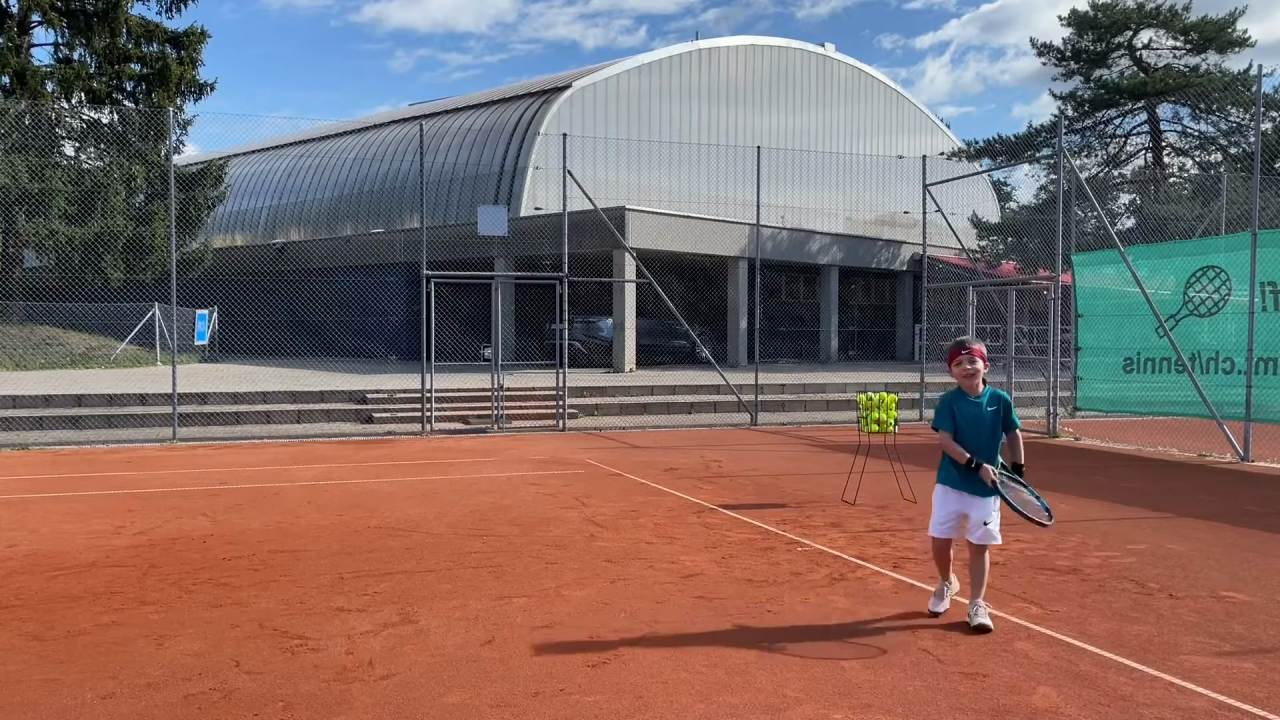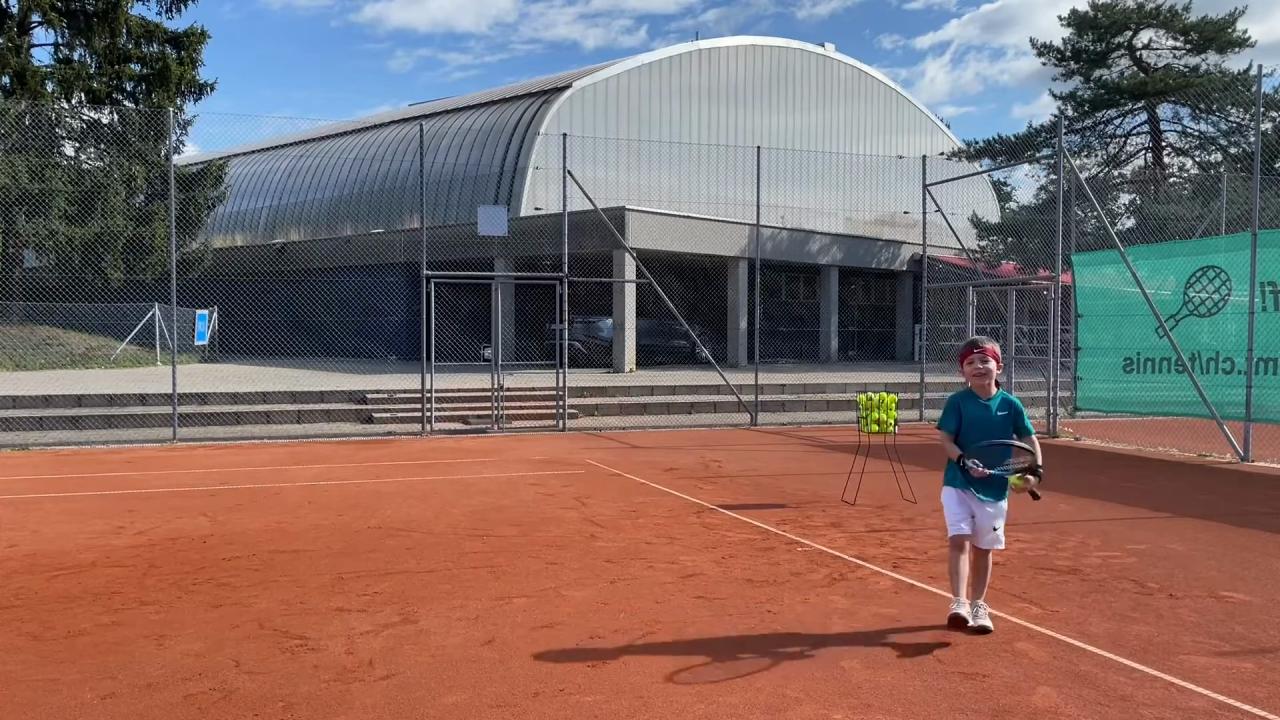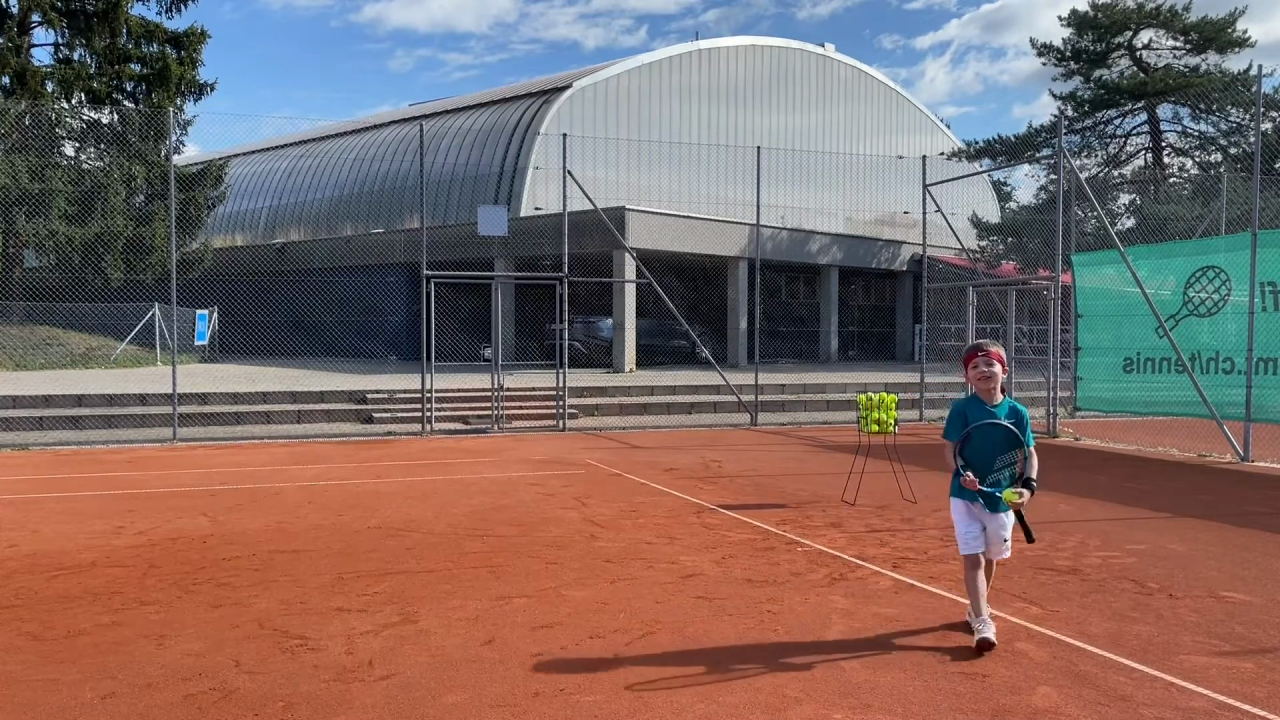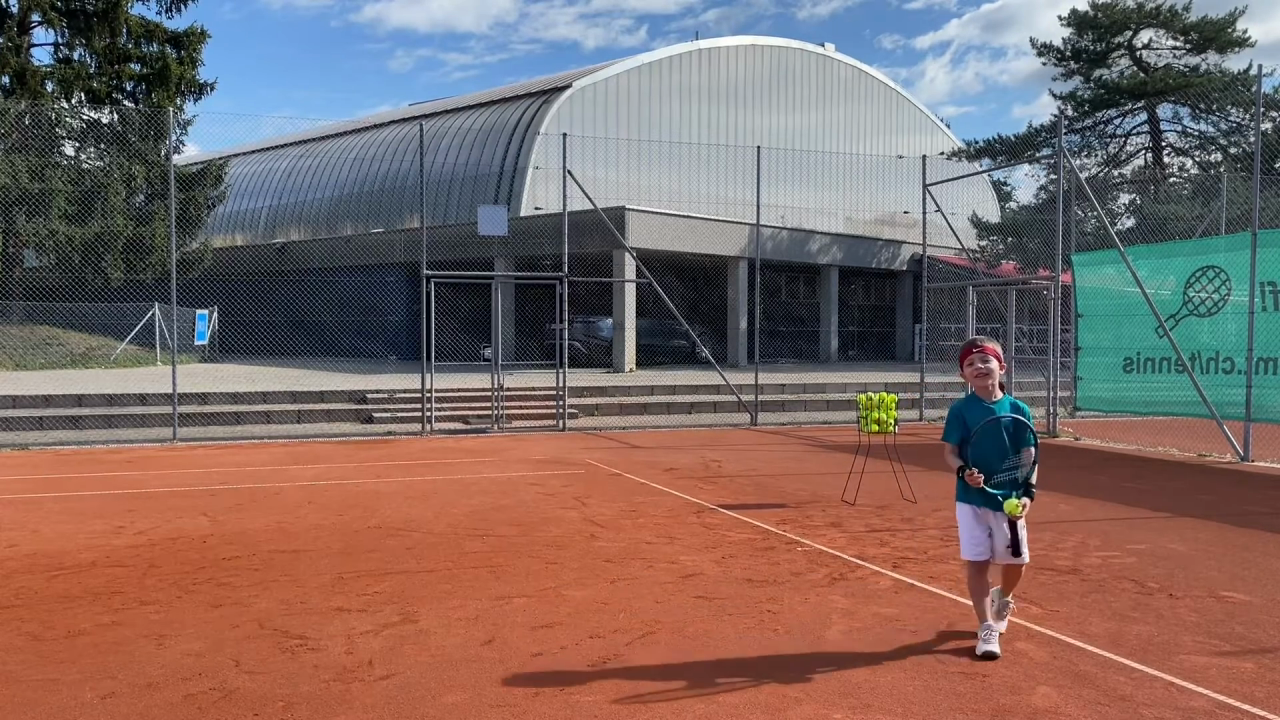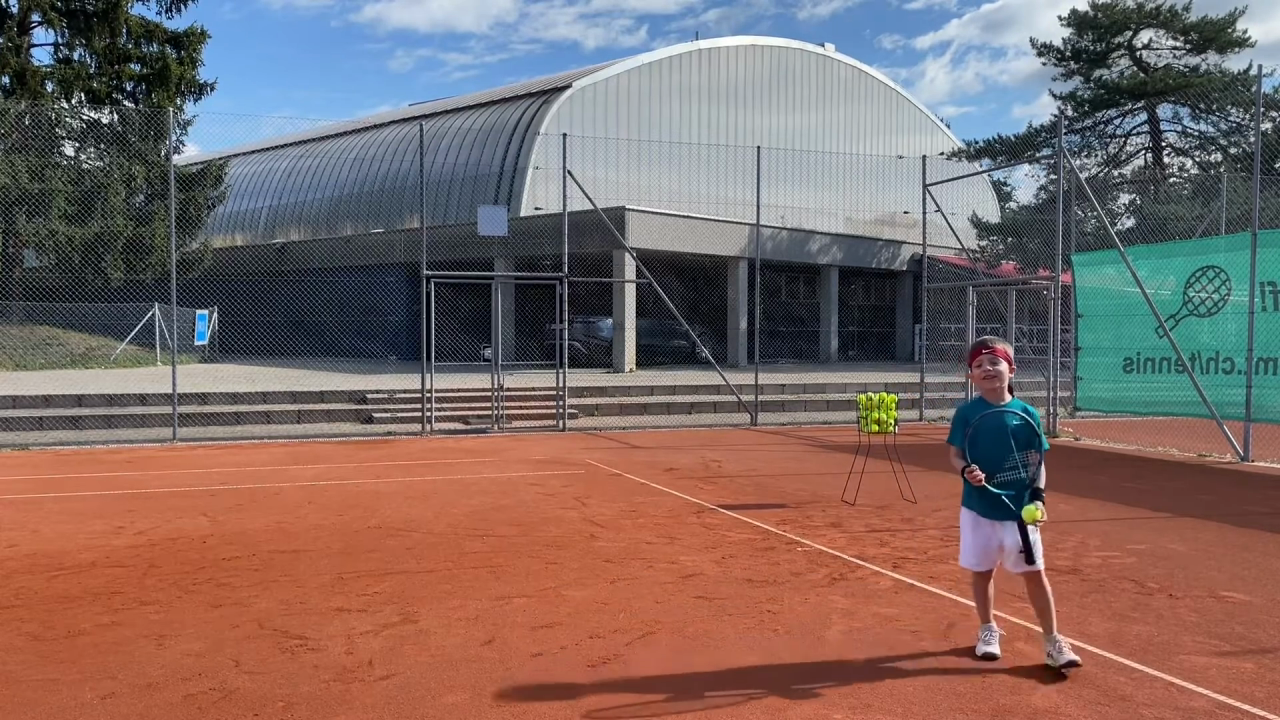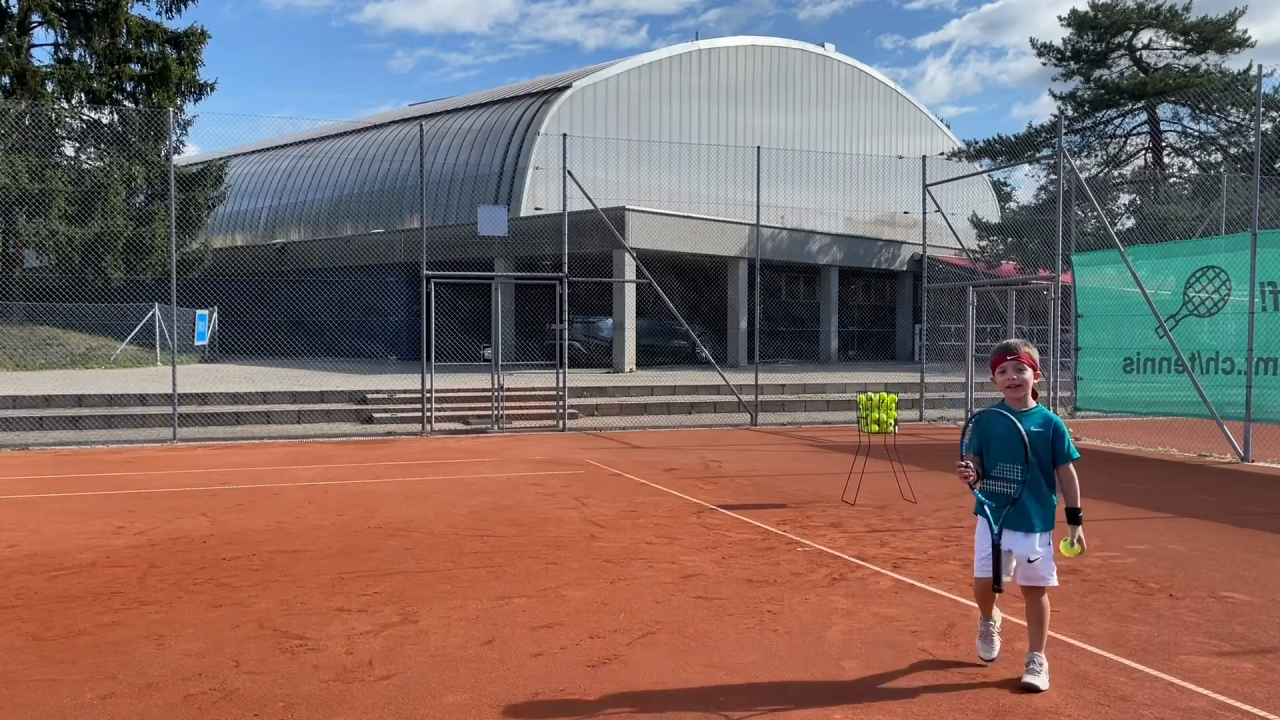
dt=0.3s
person 1, frame 1
left shoulder: (1001, 400)
right shoulder: (948, 401)
left elbow: (1013, 436)
right elbow: (946, 442)
left wrist: (1017, 470)
right wrist: (976, 465)
left hip: (986, 489)
right hip: (951, 484)
left knee: (979, 546)
right knee: (940, 541)
left ankle: (977, 605)
right ankle: (946, 582)
person 1, frame 2
left shoulder: (1011, 405)
right shoulder: (957, 402)
left elbow: (1030, 442)
right elbow: (947, 441)
left wrist: (1034, 472)
right wrist: (965, 462)
left hip: (995, 490)
right hip: (959, 485)
left knee: (983, 549)
right knee: (960, 541)
left ankle: (978, 605)
right ankle: (959, 605)
person 1, frame 3
left shoulder: (1017, 412)
right shoulder: (962, 409)
left elbow: (1029, 454)
right elbow: (950, 450)
left wrist: (1027, 485)
right wrist: (962, 474)
left hip: (1001, 499)
right hip: (966, 497)
left knee: (990, 558)
right knee: (974, 558)
left ankle: (978, 610)
right ankle: (982, 622)
person 1, frame 4
left shoulder: (1019, 410)
right shoulder: (960, 410)
right elbow: (950, 453)
left wrist: (1027, 492)
right wrist: (964, 472)
left hip: (1008, 501)
right hip: (972, 500)
left knee: (1016, 562)
right knee: (977, 564)
left ankle: (1002, 597)
right ankle: (987, 628)
person 1, frame 5
left shoulder: (1028, 414)
right shoulder: (966, 413)
left elbow: (1037, 462)
right elbow: (955, 456)
left wrist: (1038, 498)
right wrist: (967, 472)
left hip: (1019, 509)
right hip: (979, 508)
left knee: (1034, 572)
right knee: (982, 571)
left ankle: (1053, 641)
right ankle: (988, 630)
person 1, frame 6
left shoulder: (1050, 423)
right shoulder: (986, 420)
left elbow: (1065, 472)
right elbow: (977, 464)
left wrist: (1075, 519)
right wrist: (968, 472)
left hip: (1035, 522)
left knee: (1035, 590)
right knee: (983, 583)
left ankle: (1036, 660)
right ankle: (990, 619)
